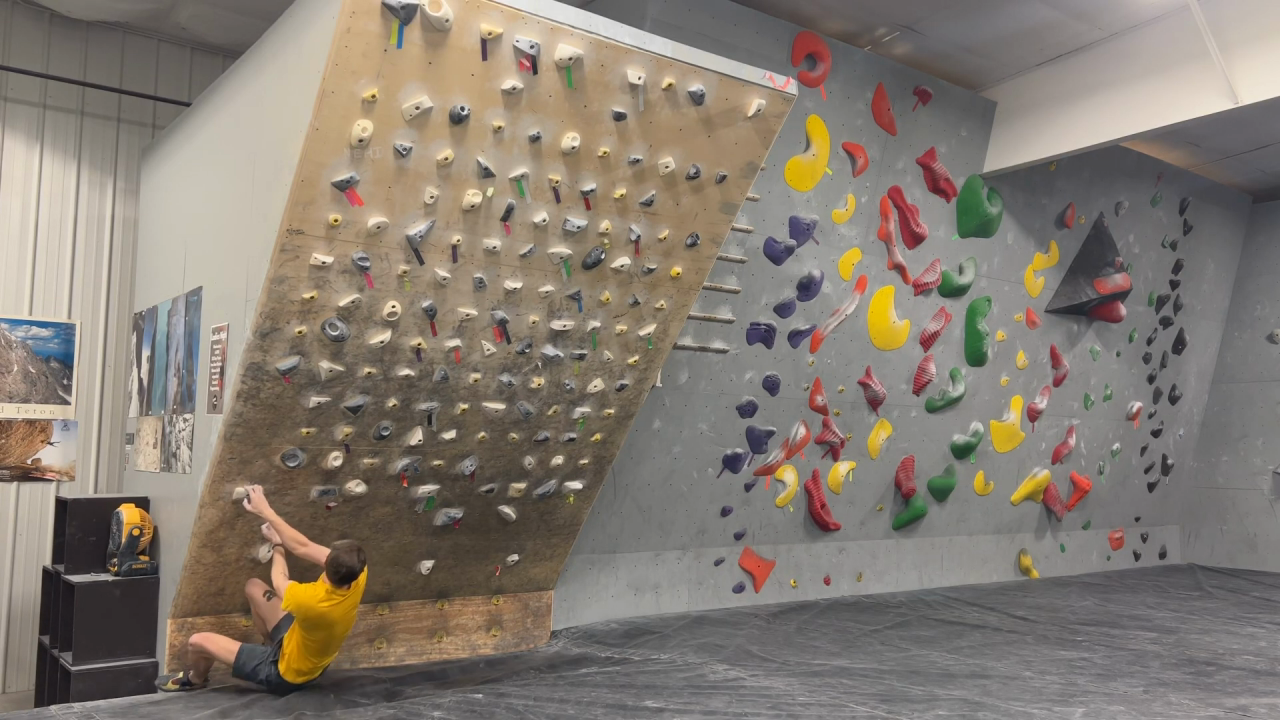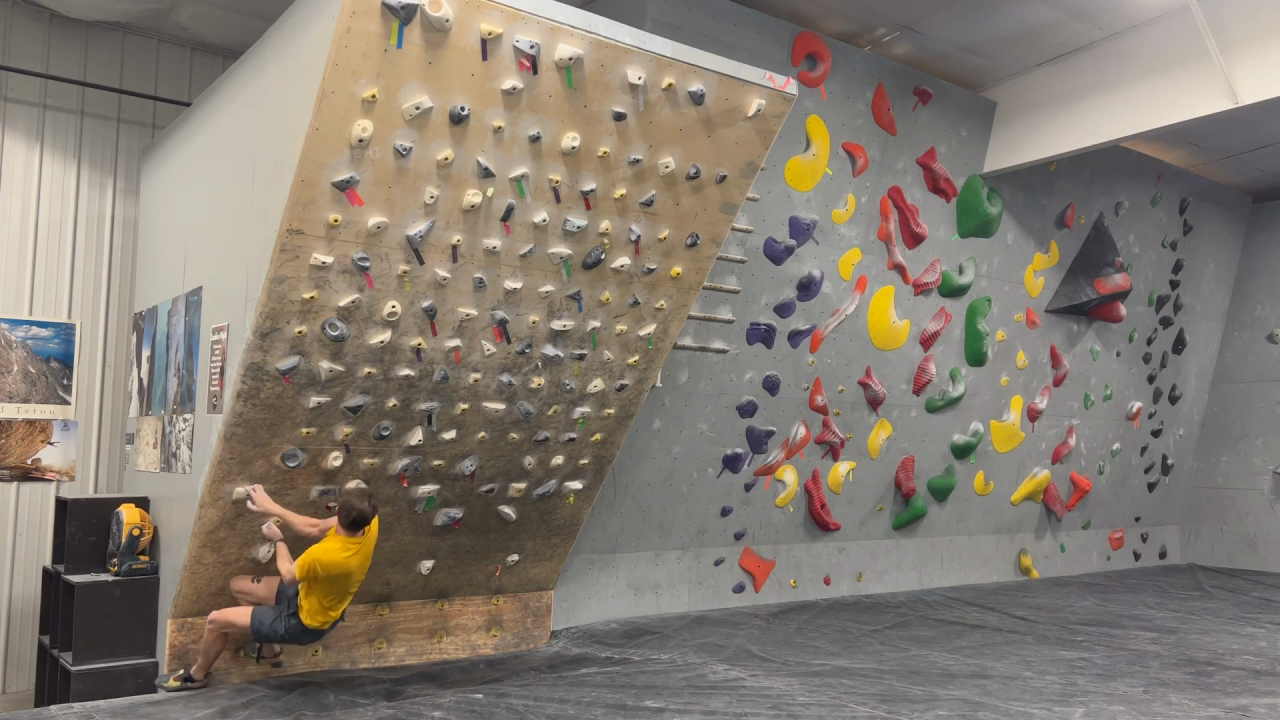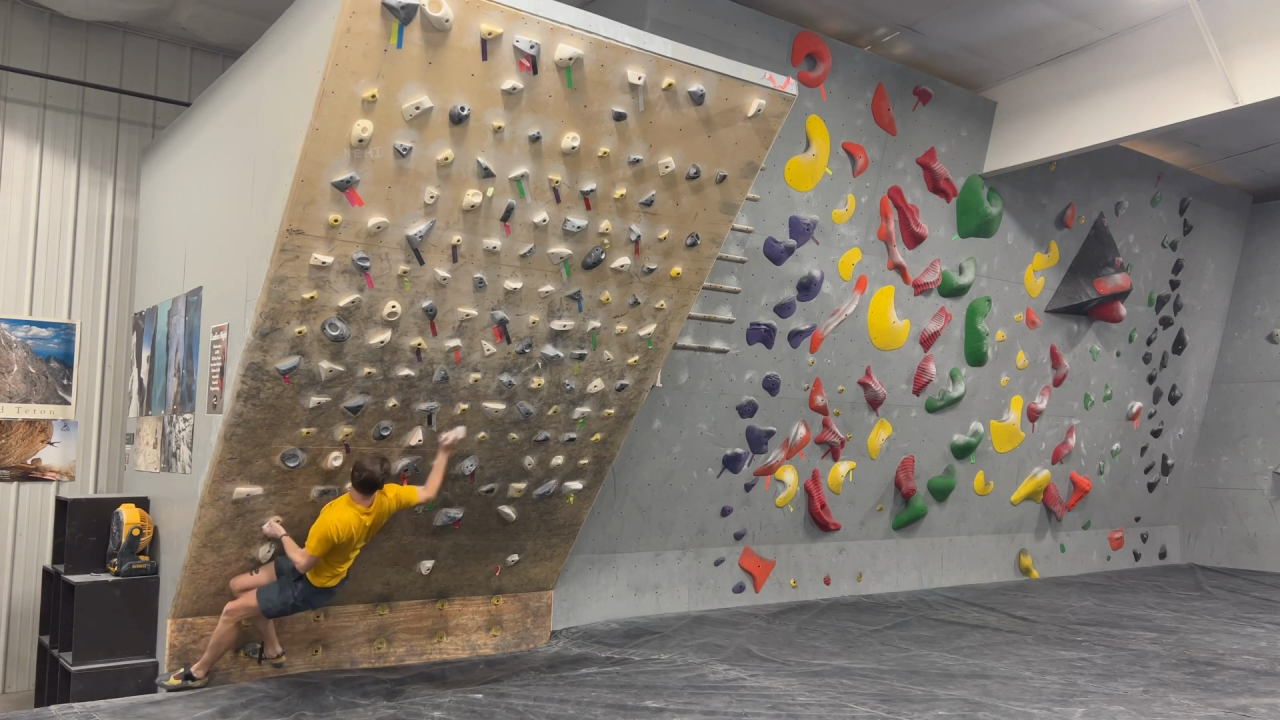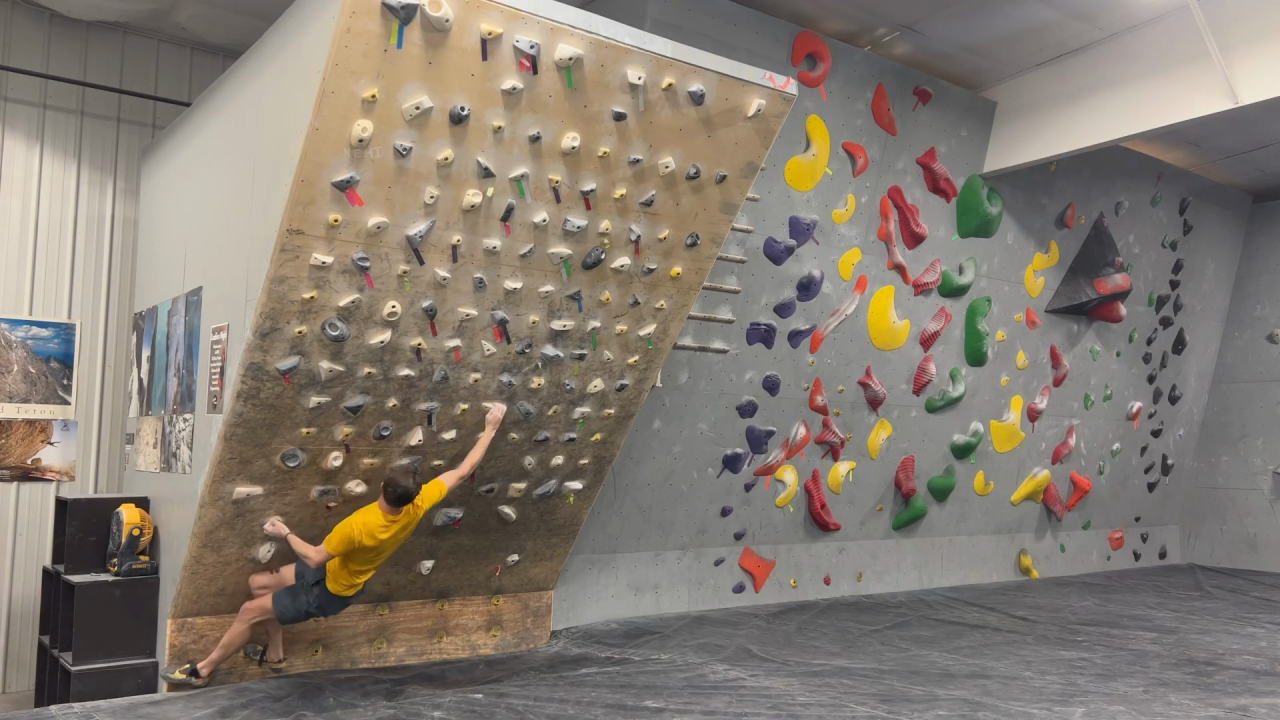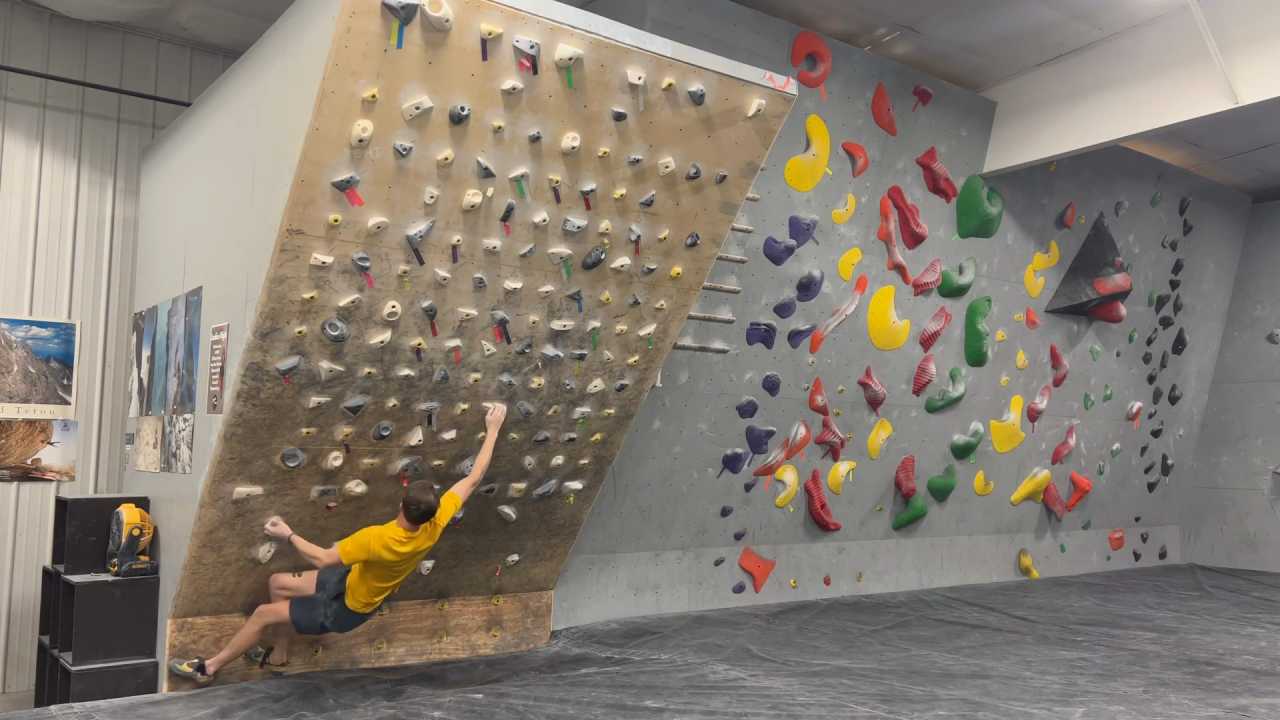
dt=0.3s
person 1, frame 1
left shoulder: (313, 601)
right shoulder: (358, 574)
left elbow: (280, 581)
right elbow: (304, 547)
left wrist: (277, 544)
right wrist: (266, 512)
left hip: (287, 674)
right hip: (302, 646)
left knee: (198, 642)
right knee: (253, 586)
left ankle: (195, 679)
right ankle: (272, 648)
person 1, frame 2
left shoulder: (324, 555)
right shoulder: (371, 526)
left elbow: (288, 574)
right elbow: (314, 527)
left wrist: (277, 539)
right wrist: (272, 508)
left hip: (306, 622)
right hip: (312, 595)
left knee: (217, 621)
right knee: (238, 585)
left ankle: (196, 676)
right ankle: (270, 649)
person 1, frame 3
left shoulder: (333, 521)
right shoulder: (387, 497)
left elbow: (301, 563)
right elbow: (429, 492)
left wrist: (281, 534)
right wrist: (444, 452)
left hip: (312, 584)
right hip: (316, 566)
left knee: (233, 611)
right knee: (237, 586)
left ankle: (198, 673)
right ankle: (272, 649)
person 1, frame 4
left shoulder: (358, 527)
right shoulder: (419, 506)
left elbow: (315, 558)
right elbow: (463, 471)
left wrist: (285, 533)
right wrist: (490, 427)
left hip: (332, 592)
right hip: (337, 570)
left knee: (250, 611)
right knee: (258, 583)
left ankle: (202, 670)
right ankle: (275, 653)
person 1, frame 5
left shoulder: (376, 539)
right shoulder: (436, 524)
left elbow: (323, 559)
right elbow: (473, 479)
left wrist: (288, 534)
right wrist: (492, 429)
left hip: (346, 609)
right hip: (351, 581)
left knee: (263, 614)
right knee: (277, 582)
left ankle: (208, 668)
right ankle: (278, 656)
